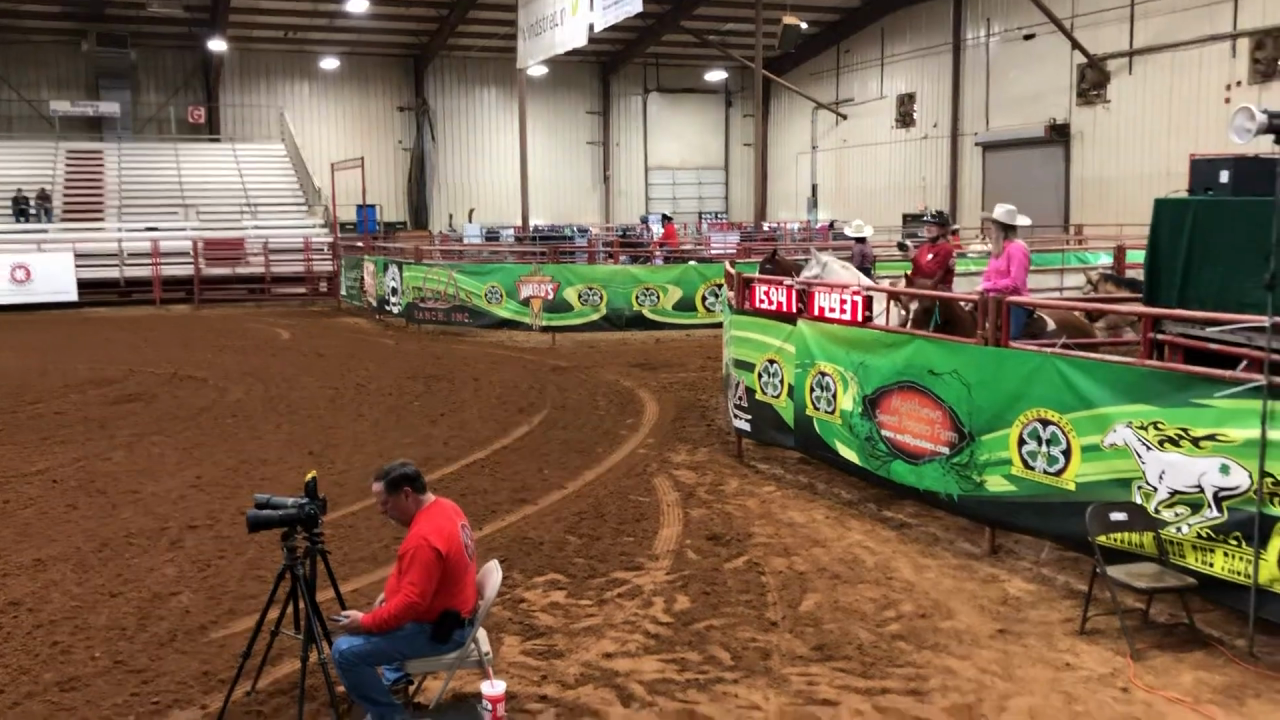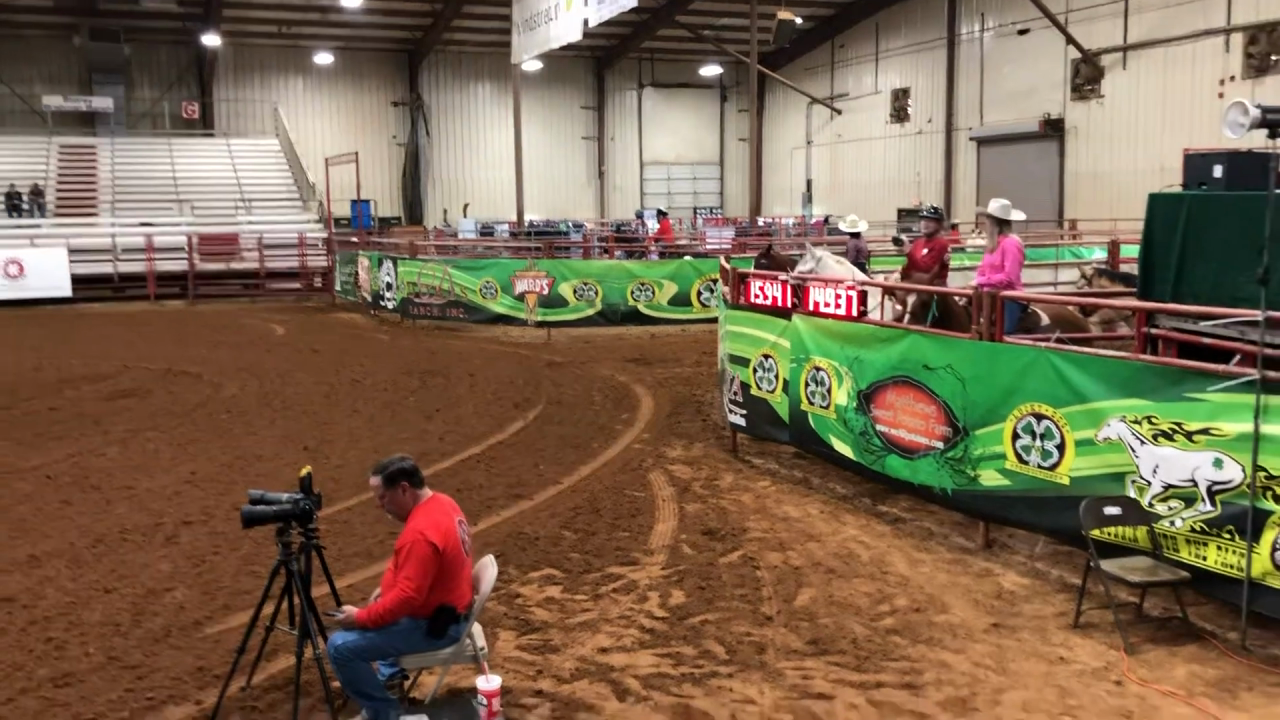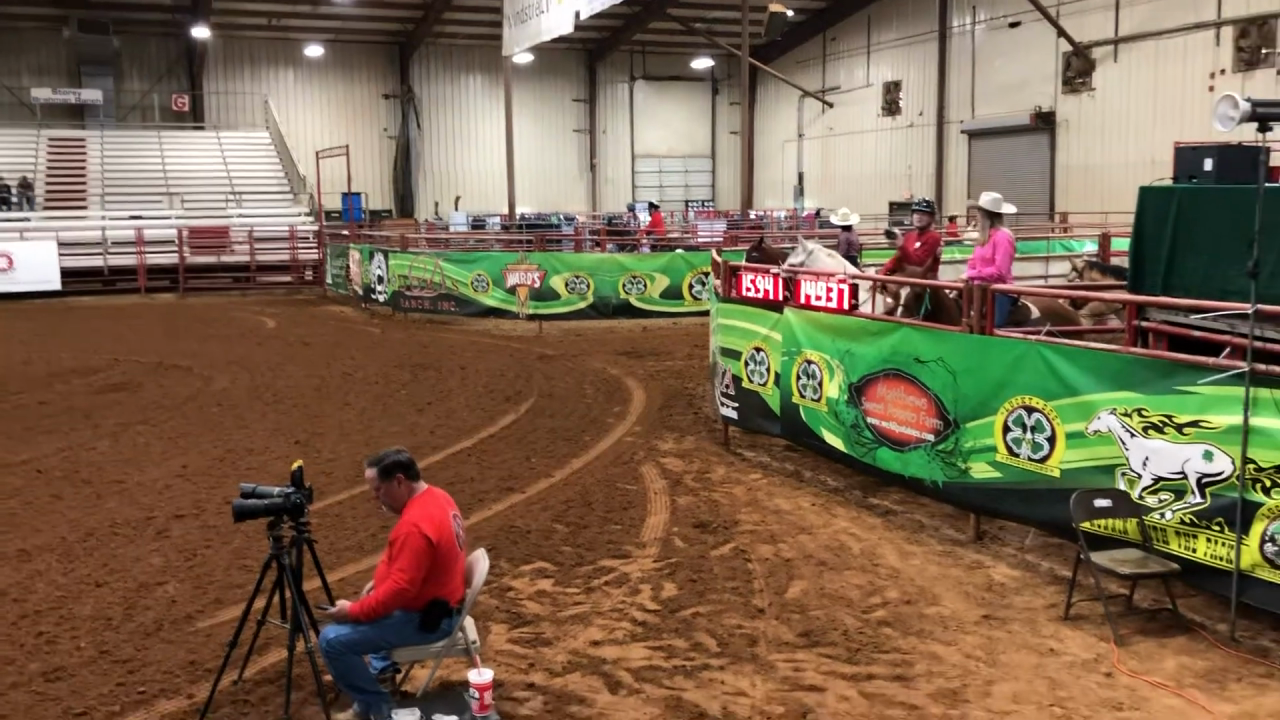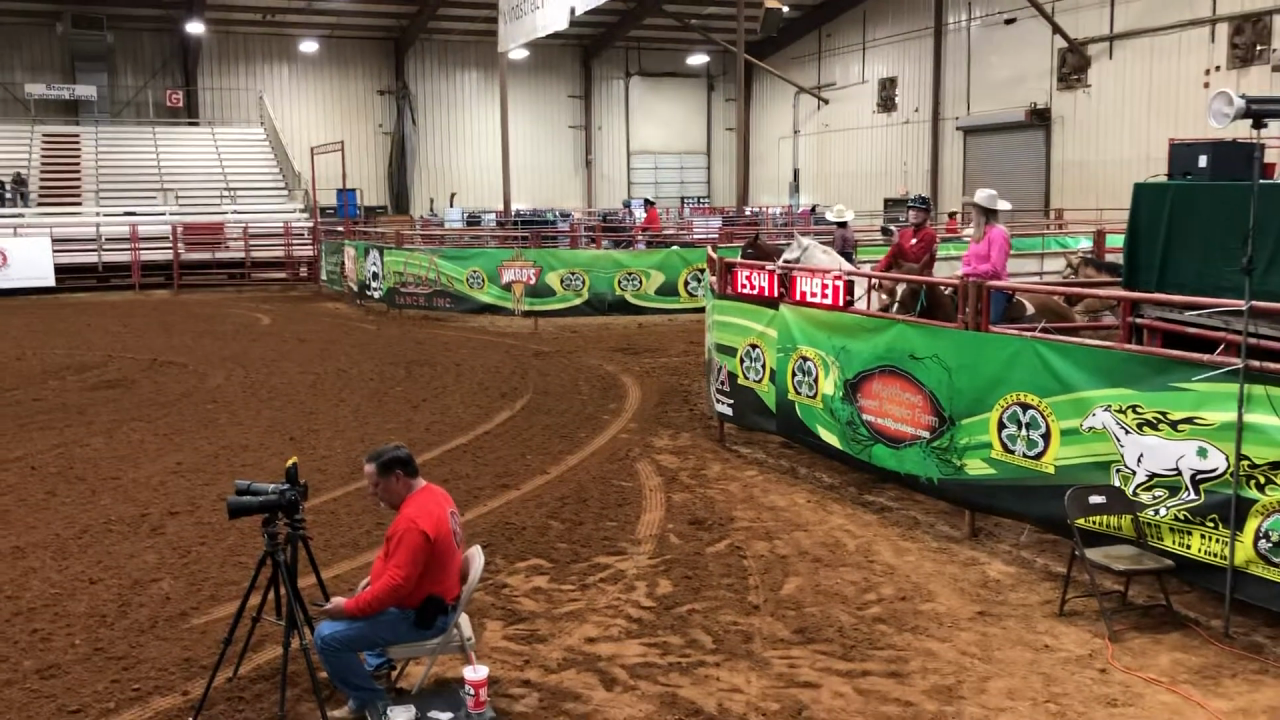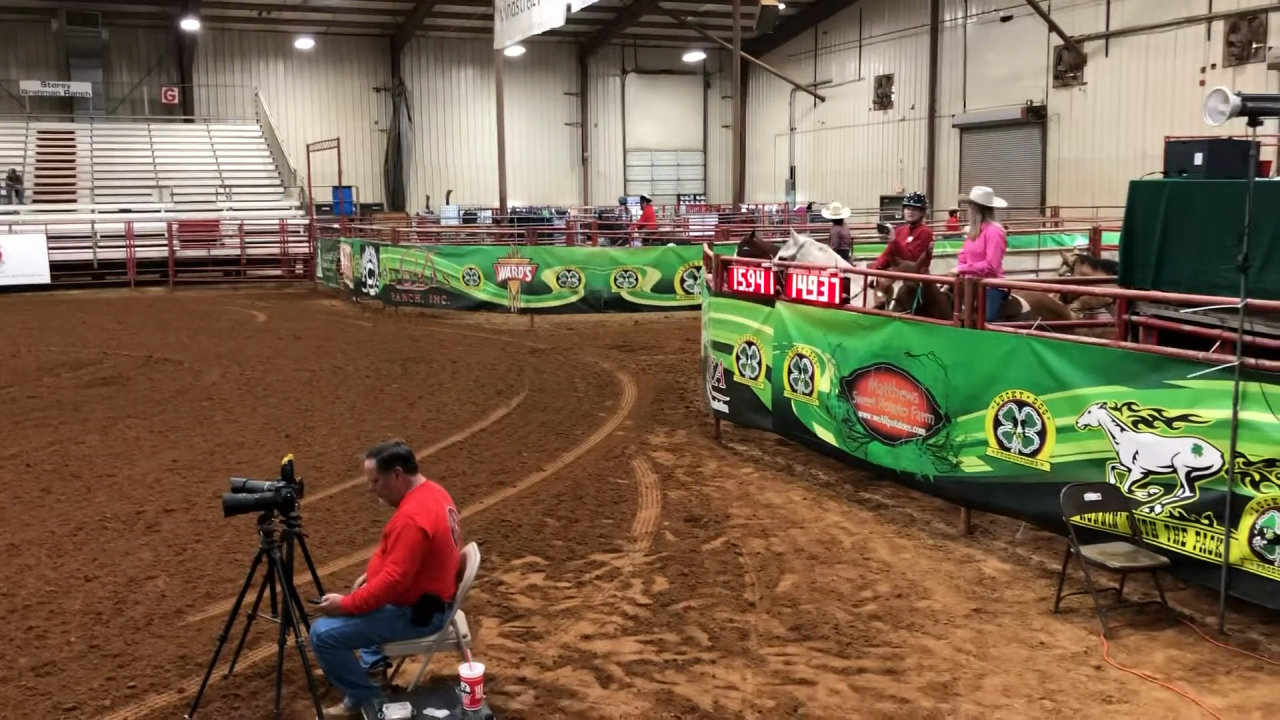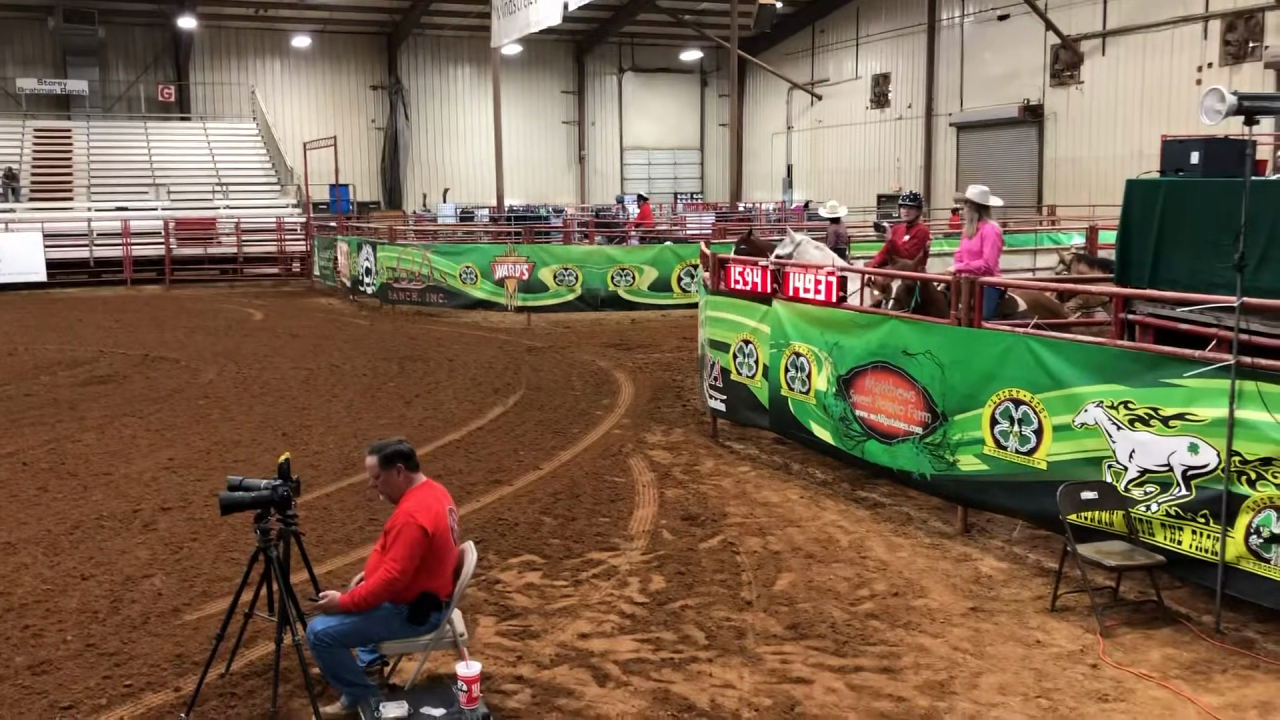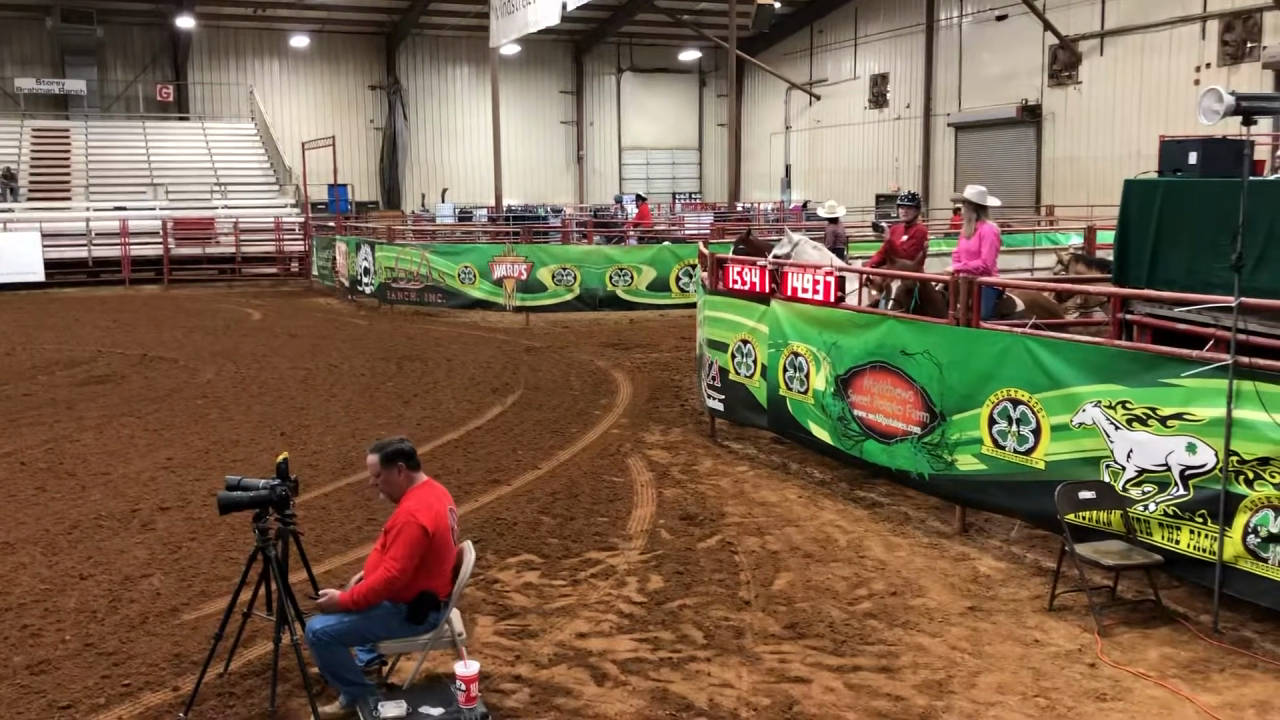
dt=0.1s
person 1, frame 1
left shoulder: (424, 537)
right shoulder: (446, 508)
left elbow: (411, 602)
left wrist: (366, 622)
right wrist: (392, 592)
left hip: (438, 630)
right hip: (451, 615)
left knee: (345, 651)
right knee: (383, 611)
right ankle: (395, 677)
person 1, frame 2
left shoulder: (421, 532)
right shoulder: (443, 503)
left elbow: (407, 597)
left wrist: (361, 617)
right wrist: (388, 588)
left hip: (433, 625)
right hip: (447, 610)
left knee: (340, 646)
right knee: (378, 609)
right ankle: (390, 673)
person 1, frame 3
left shoulder: (415, 524)
right shoulder: (438, 497)
left elbow: (400, 589)
left wrist: (353, 611)
right wrist: (380, 581)
left hip: (426, 619)
right hip: (438, 604)
left knee: (332, 639)
right knee: (372, 601)
right ankle: (383, 667)
person 1, frame 4
left shoulder: (413, 520)
right shoulder: (435, 494)
left elbow: (396, 586)
left wrist: (349, 608)
right wrist: (376, 577)
left hip: (421, 616)
right hip: (434, 601)
left knee: (327, 636)
right knee: (366, 599)
right ankle: (378, 665)
person 1, frame 5
left shoulder: (412, 517)
right shoulder: (434, 492)
left elbow: (392, 582)
left wrist: (345, 604)
right wrist: (372, 575)
left hip: (418, 613)
right hip: (428, 598)
left knee: (323, 633)
right knee: (363, 597)
right ankle: (373, 663)
person 1, frame 6
left shoulder: (412, 515)
right shoulder: (433, 491)
left elbow: (391, 579)
left wrist: (343, 602)
right wrist: (370, 573)
left hip: (414, 611)
right hip: (426, 597)
left knee: (320, 632)
right knee: (360, 594)
left ankle: (362, 697)
right ankle: (370, 662)
person 1, frame 7
left shoulder: (412, 514)
right shoulder: (434, 491)
left elbow: (391, 577)
left wrist: (342, 600)
right wrist: (369, 572)
left hip: (412, 611)
right hip: (424, 597)
left knee: (318, 630)
right knee: (357, 594)
left ankle: (360, 696)
right ankle: (368, 662)
